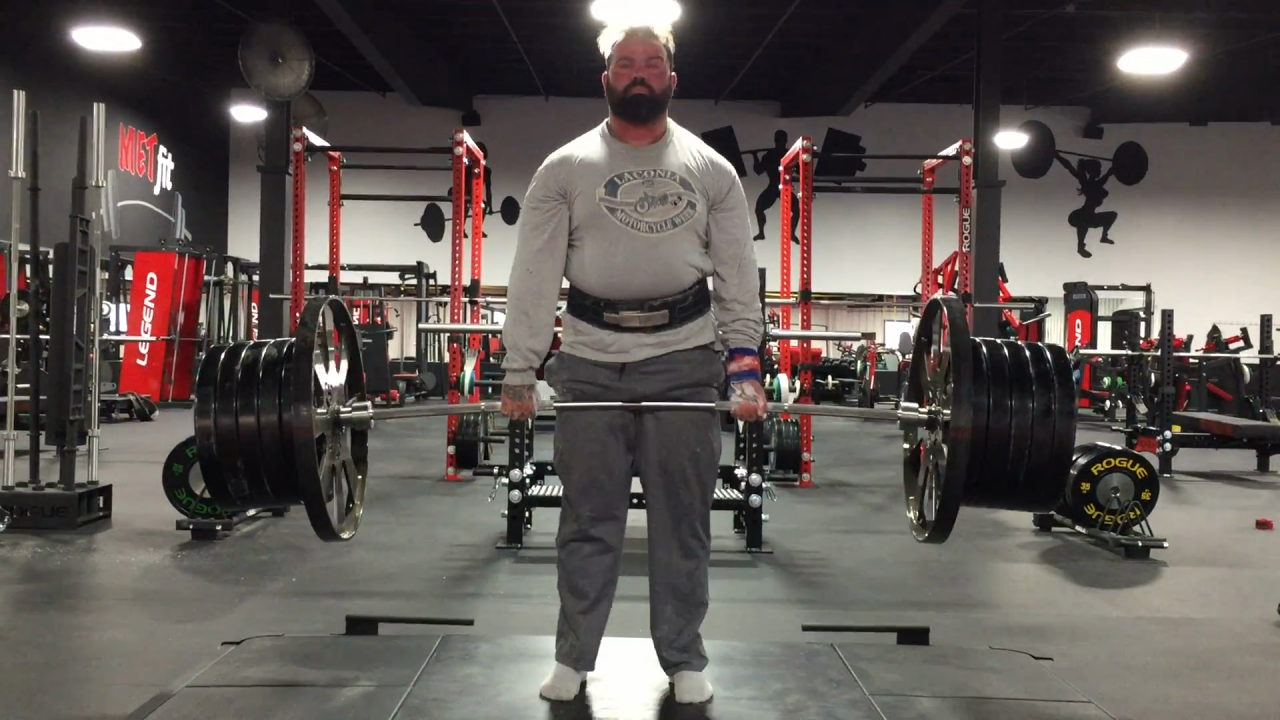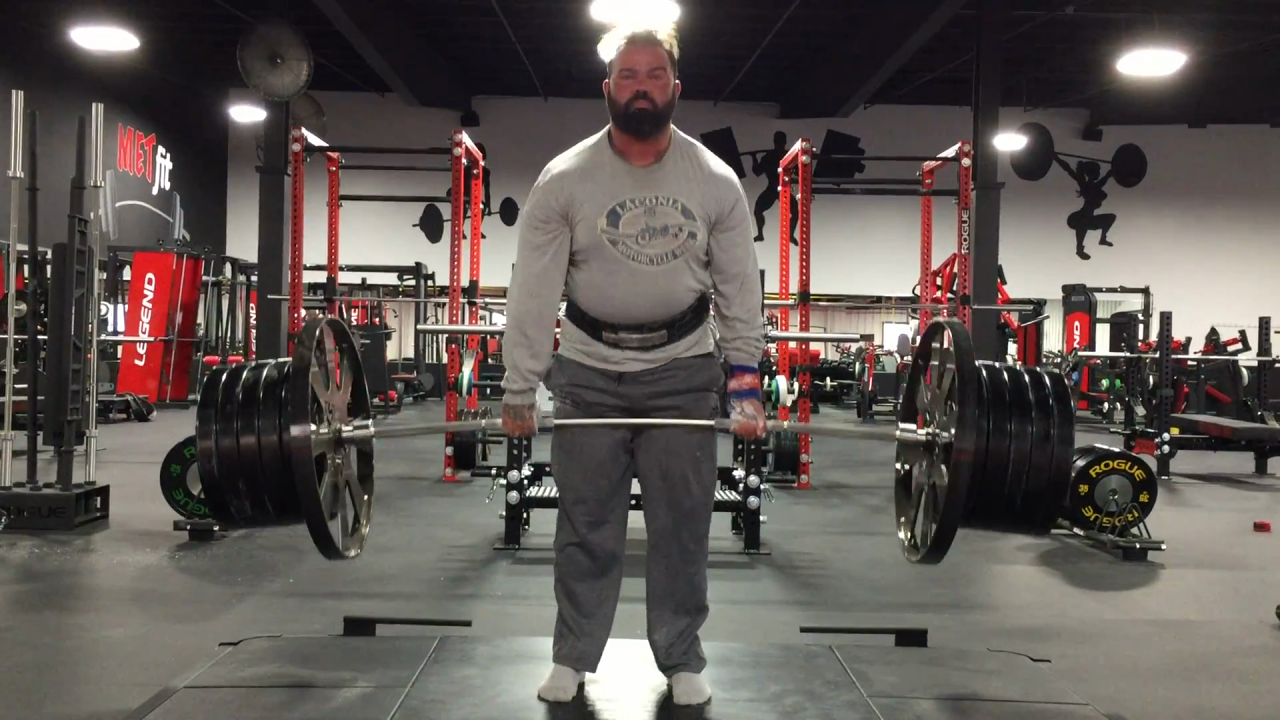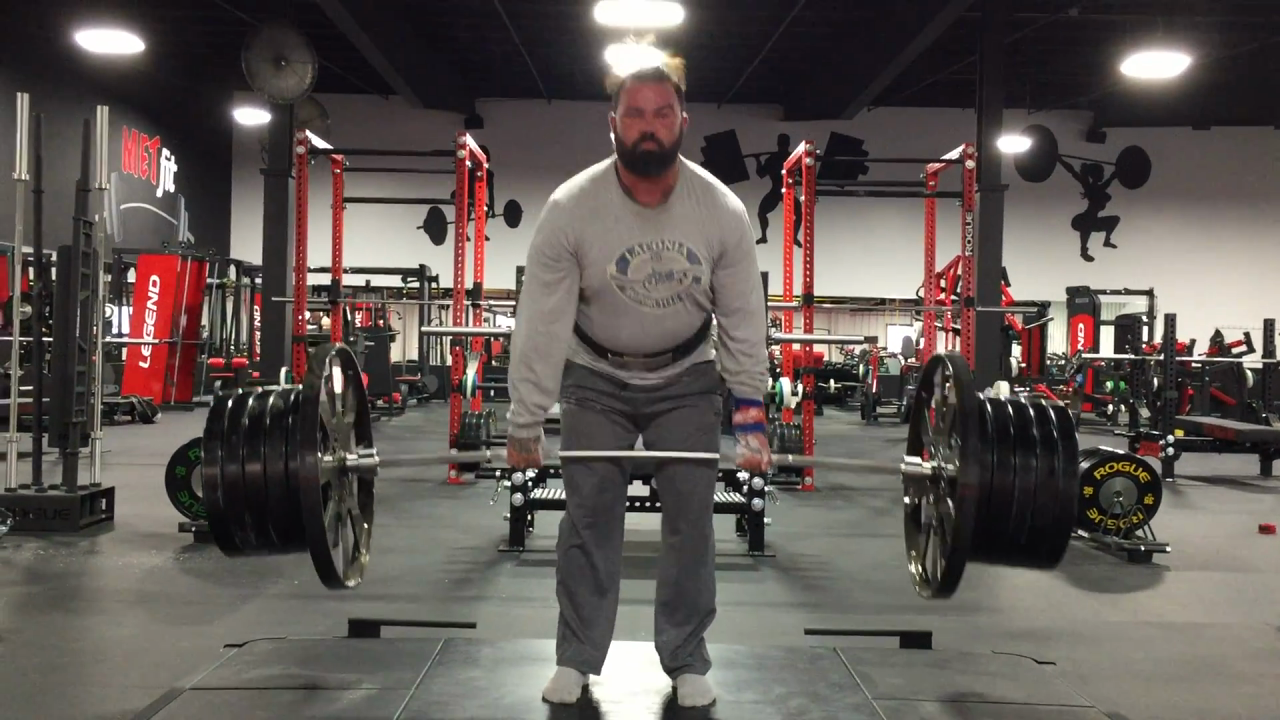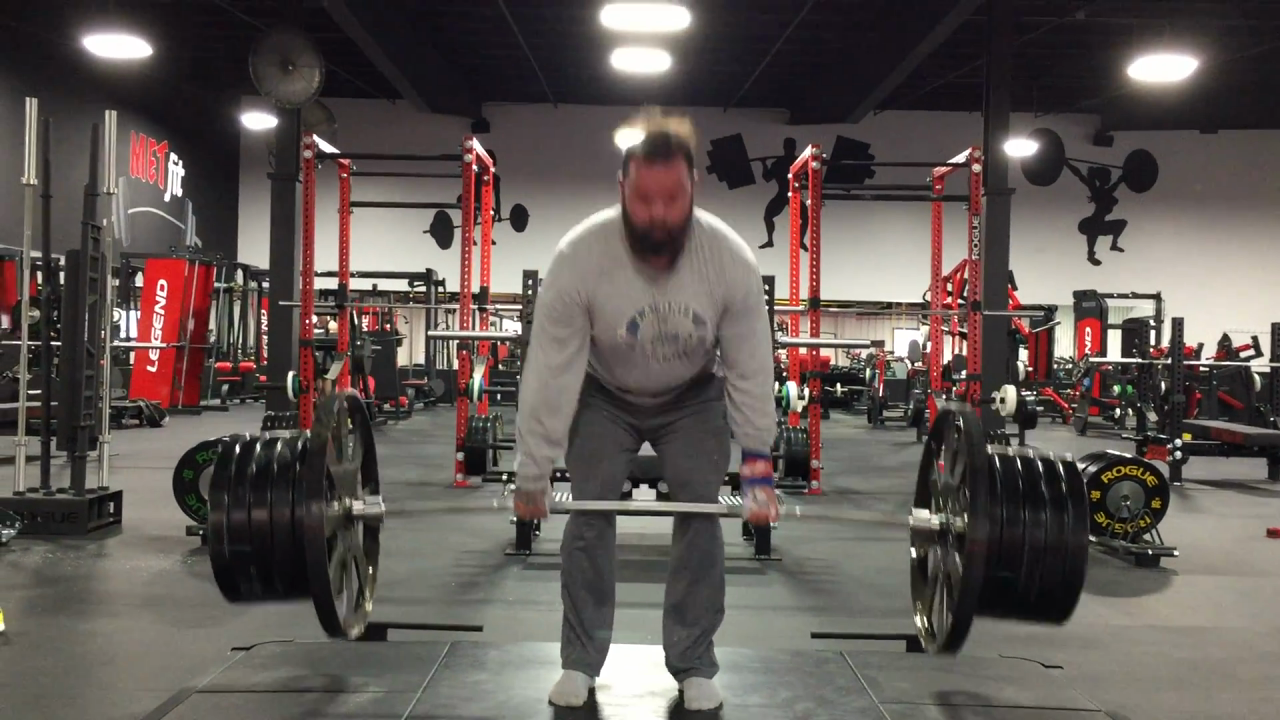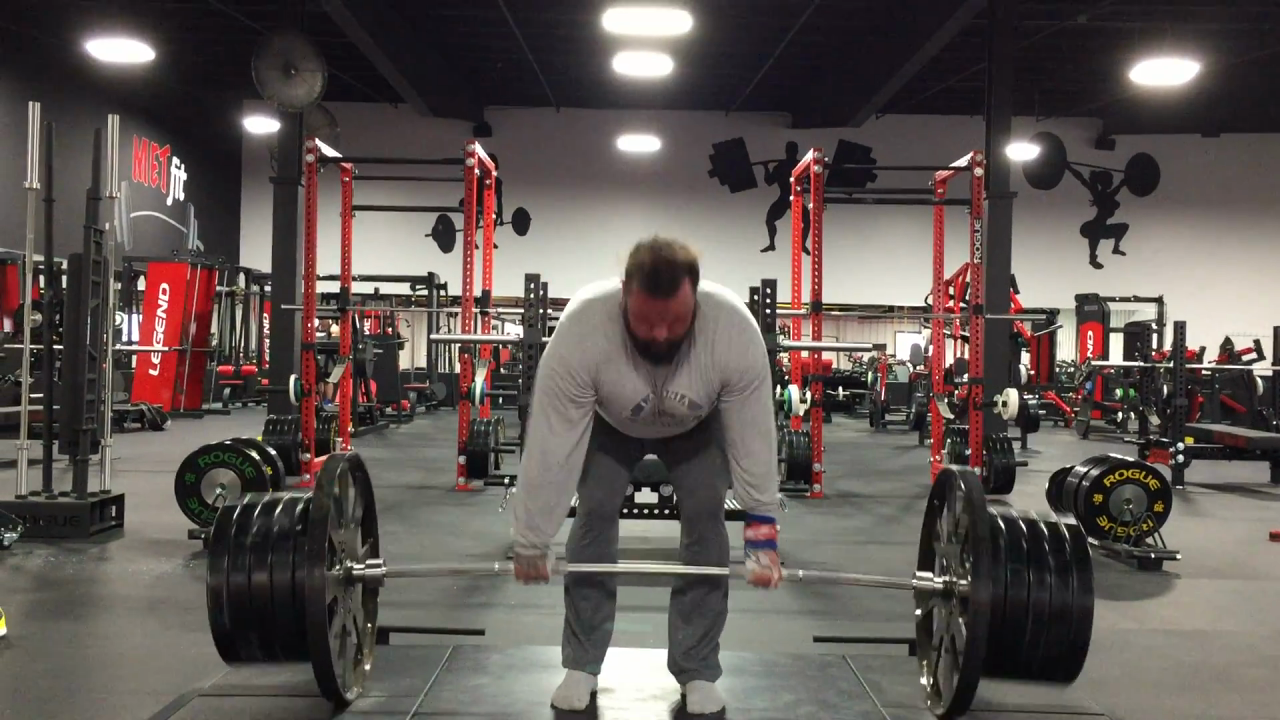
dt=0.2s
person 1, frame 1
left shoulder: (711, 169)
right shoulder: (566, 167)
left elbow: (737, 275)
right elbow: (534, 276)
left wrist: (744, 367)
right wrist: (519, 374)
left hip: (685, 362)
right hip: (590, 362)
left knee: (681, 518)
right knee: (589, 518)
left ankle: (684, 658)
right ankle: (573, 657)
person 1, frame 2
left shoulder: (716, 181)
right shoulder: (564, 179)
left elbow: (739, 290)
right elbow: (533, 292)
left wrist: (745, 384)
right wrist: (519, 392)
left hip: (684, 371)
right hip: (589, 371)
left knee: (682, 519)
right knee: (587, 519)
left ankle: (681, 660)
right ankle: (572, 658)
person 1, frame 3
left shoulder: (722, 211)
right shoulder: (571, 208)
left elbow: (744, 321)
right elbow: (541, 324)
left wrist: (751, 417)
right wrist: (525, 425)
left hip: (686, 381)
right hip: (594, 380)
left knee: (690, 516)
right knee: (589, 517)
left ankle: (687, 663)
right ankle: (575, 661)
person 1, frame 4
left shoulder: (732, 260)
right shoulder: (579, 257)
left elbow: (751, 371)
right elbow: (550, 373)
left wrist: (758, 466)
right wrist: (533, 474)
left hip: (693, 397)
right hip: (604, 397)
left knee: (700, 516)
right knee: (590, 516)
left ankle: (694, 669)
right ankle: (579, 665)
person 1, frame 5
left shoulder: (736, 332)
right shoulder: (581, 330)
left elbow: (753, 441)
right elbow: (551, 448)
left wrist: (762, 536)
right wrist: (531, 546)
left hip: (695, 427)
right hip: (608, 425)
left knee: (705, 517)
right knee: (594, 515)
left ankle: (697, 671)
right ankle: (581, 666)
